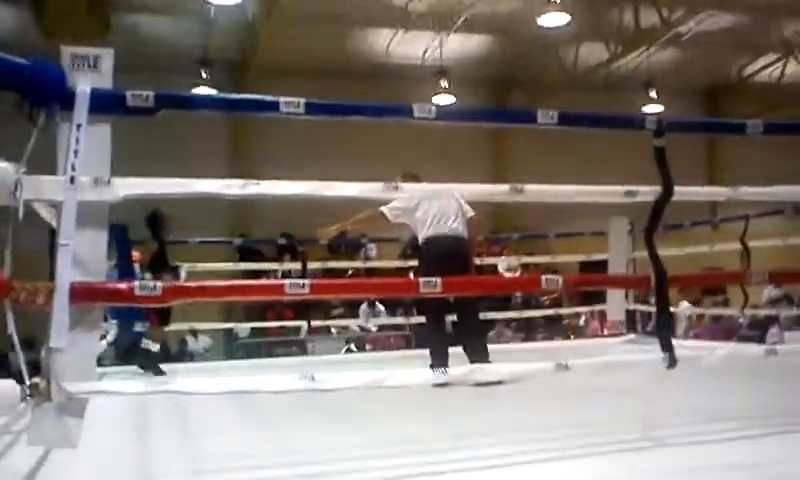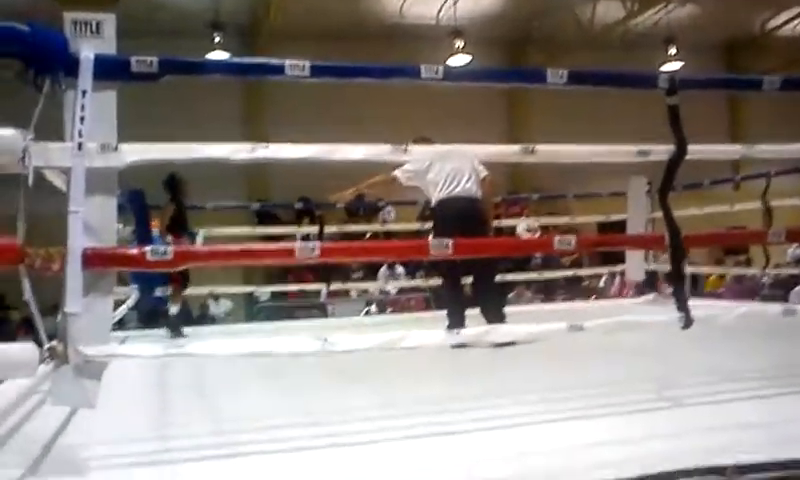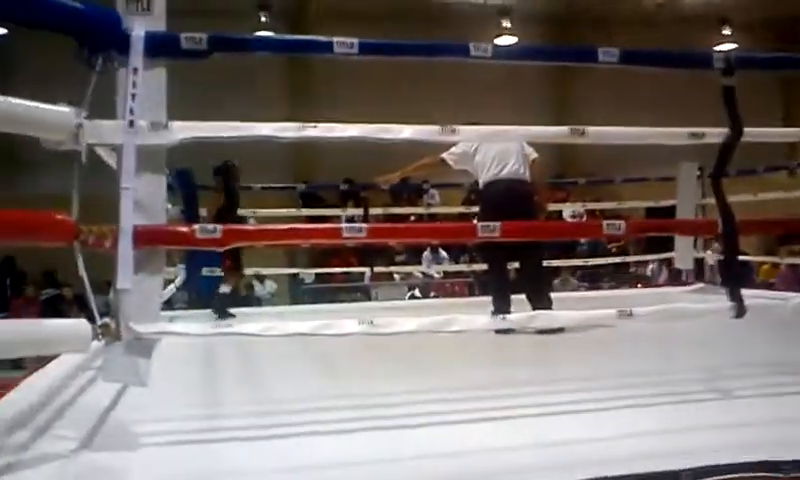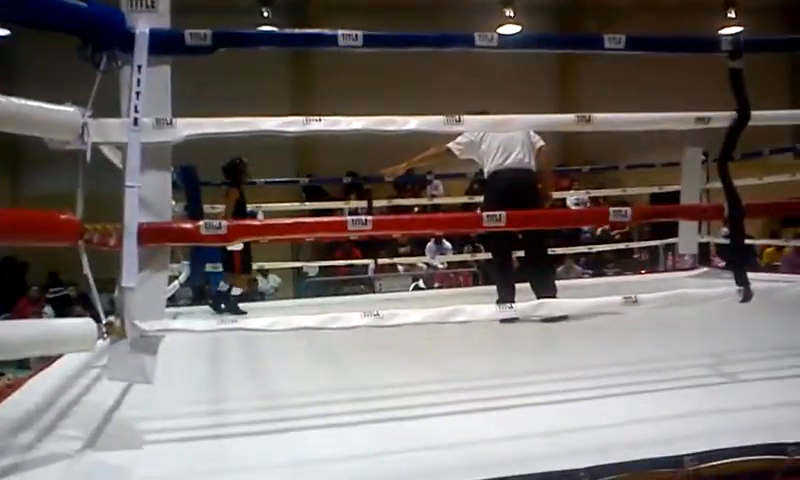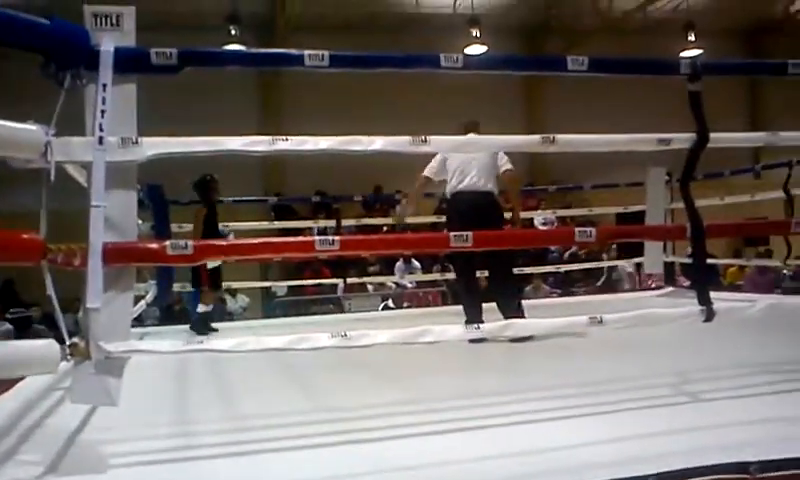
dt=0.3s
person 1, frame 1
left shoulder: (409, 198)
right shoulder: (451, 193)
left elbow: (375, 216)
right elbow: (471, 222)
left wrist: (339, 227)
right wrist: (471, 257)
left hip: (432, 249)
right hip: (457, 246)
left knee: (434, 311)
right knee: (467, 307)
left ankle: (440, 367)
right ankle: (482, 364)
person 1, frame 2
left shoulder: (422, 161)
right shoulder: (463, 154)
left elbow: (389, 179)
right elbow: (486, 182)
left wrist: (354, 191)
right wrist: (488, 217)
left hip: (446, 210)
right hip: (472, 207)
left knee: (450, 272)
right knee: (483, 269)
left ankle: (456, 326)
right ankle: (497, 323)
person 1, frame 3
left shoulder: (471, 144)
right shoulder: (515, 138)
left elbow: (435, 161)
right elbow: (536, 165)
left wrist: (400, 174)
right wrist: (541, 200)
left hip: (493, 193)
right hip: (521, 191)
left knee: (495, 257)
right knee: (530, 254)
left ankle: (502, 313)
right ankle: (543, 311)
person 1, frame 4
left shoulder: (478, 133)
right shoulder: (522, 128)
left elbow: (442, 151)
right elbow: (543, 152)
left wrist: (406, 165)
right wrist: (547, 188)
left hip: (498, 183)
right hip: (527, 180)
left knee: (500, 247)
right knee: (535, 243)
left ankle: (507, 302)
right ankle: (548, 299)
person 1, frame 5
left shoulder: (449, 150)
left elbow: (424, 179)
right elbow: (509, 175)
left wrist: (408, 207)
right wrist: (516, 211)
left hip: (457, 203)
right hip: (485, 203)
left knee: (463, 268)
right knee: (500, 264)
left ankle: (474, 322)
right ankle: (516, 319)
person 2, frame 1
left shoulder: (160, 241)
right shoulder: (155, 241)
right elbow: (144, 266)
left wrist: (171, 271)
right wrist: (159, 276)
left knee: (158, 324)
right knee: (159, 325)
left ankle: (144, 357)
right ankle: (151, 359)
person 2, frame 2
left shoulder: (179, 204)
right shoulder: (172, 204)
right elbow: (162, 229)
left wrist: (187, 239)
right wrist: (174, 241)
left knee: (179, 286)
right knee: (179, 286)
left ankle: (172, 319)
right ankle: (173, 320)
person 2, frame 3
left shoulder: (233, 192)
right shoulder: (222, 193)
right elbow: (212, 219)
left wrist: (243, 221)
left knee: (234, 272)
right knee: (234, 272)
left ankle: (221, 305)
right ankle: (219, 302)
person 2, frame 4
left shoulder: (237, 189)
right shoulder: (234, 190)
right elbow: (228, 216)
left wrist: (251, 216)
left knee: (233, 272)
right knee: (244, 272)
left ankle: (217, 299)
right ankle: (232, 303)
person 2, frame 5
left shoulder: (211, 206)
right shoulder: (203, 207)
right elbow: (197, 234)
left wrist: (223, 235)
left knee: (214, 289)
right knee: (211, 289)
left ankle: (202, 321)
right ankle: (198, 320)
